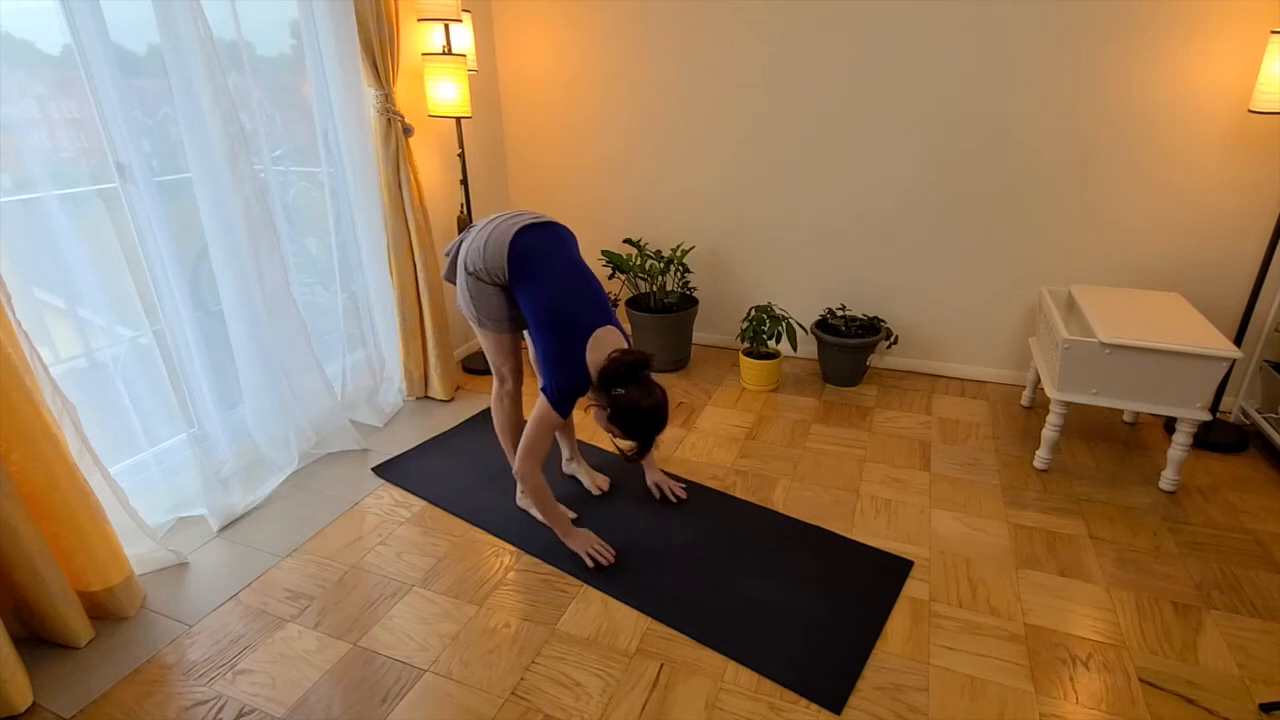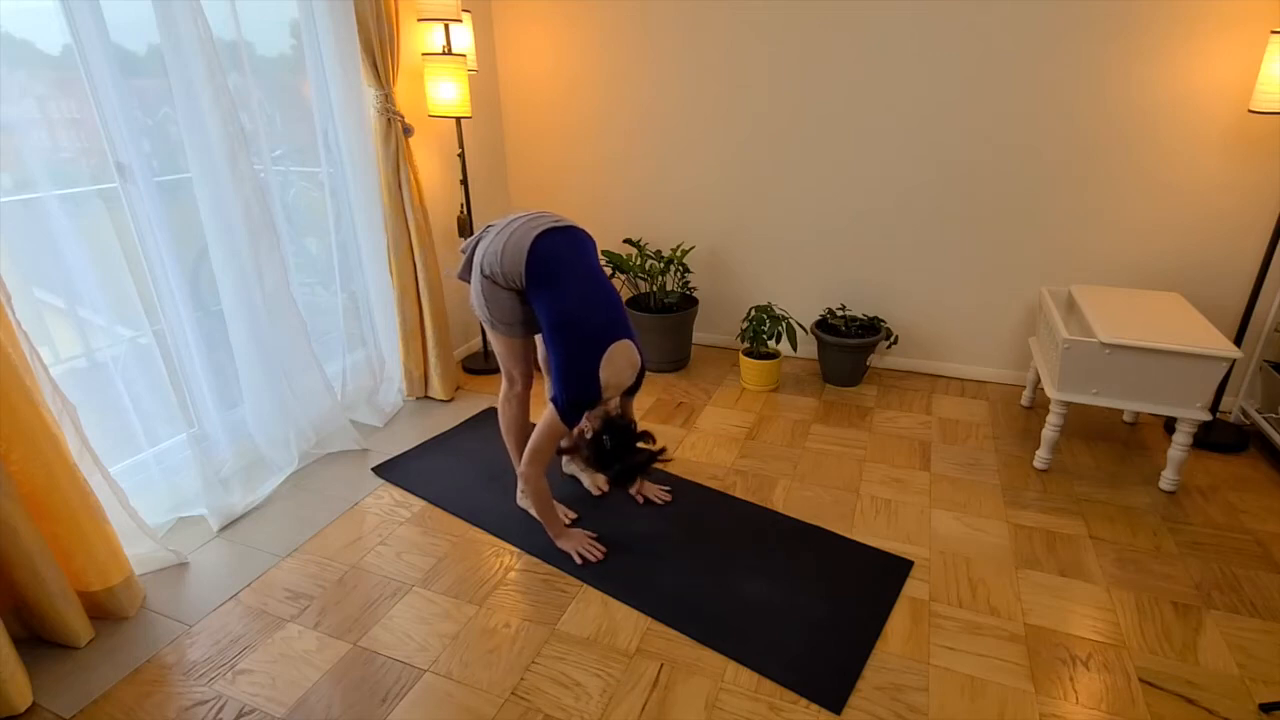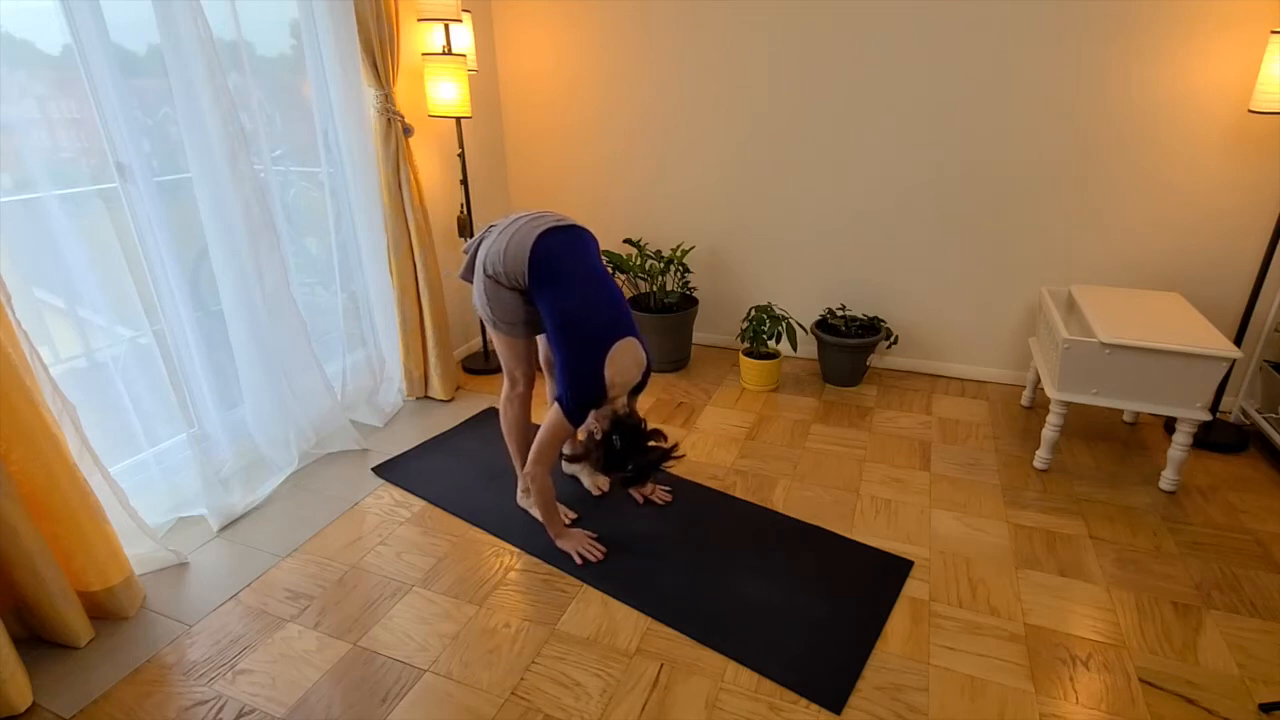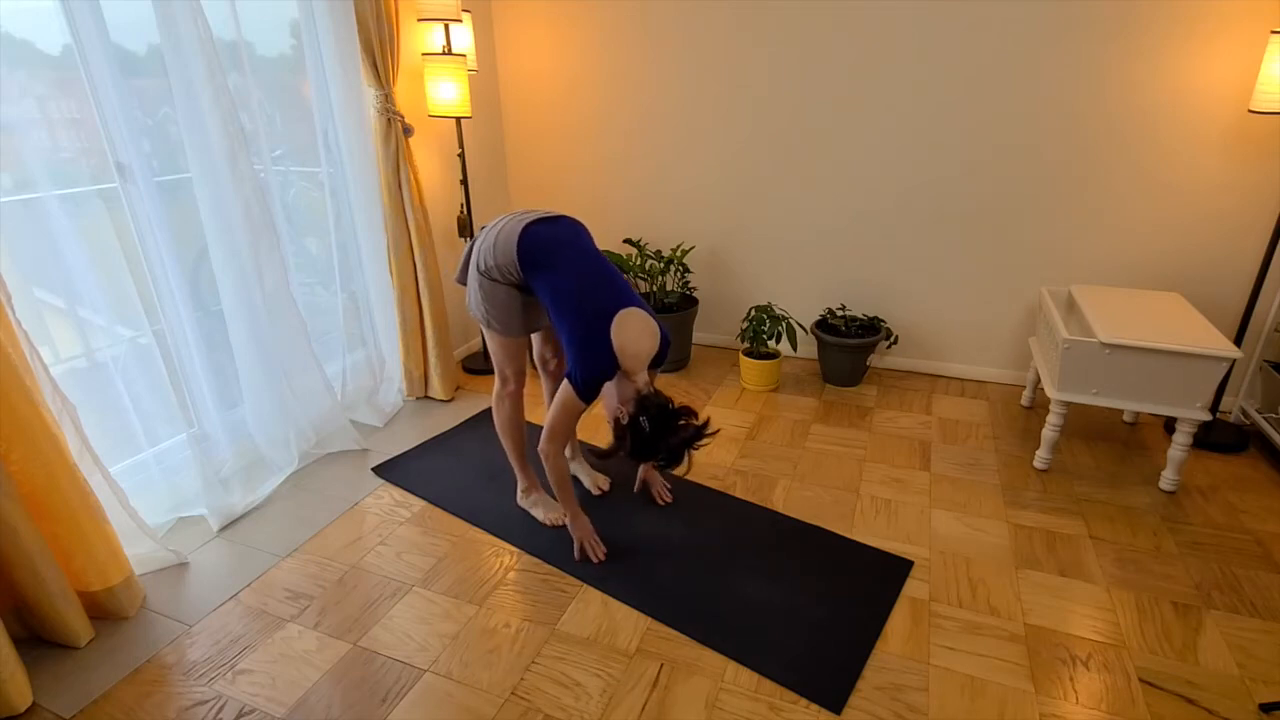
dt=1s
person 1, frame 1
left shoulder: (624, 364)
right shoulder: (570, 377)
left elbow: (639, 410)
right elbow: (526, 466)
left wrist: (651, 467)
right wrist: (568, 533)
right hip: (486, 257)
right knee: (509, 378)
left ankle: (572, 459)
right ankle: (523, 491)
person 1, frame 2
left shoulder: (632, 371)
right shoulder: (580, 389)
left elbow: (624, 423)
right elbow: (531, 468)
left wrist: (635, 478)
right wrist: (560, 535)
right hip: (503, 259)
right knee: (518, 382)
left ankle: (571, 459)
right ankle: (523, 493)
person 1, frame 3
left shoulder: (638, 370)
right shoulder: (585, 388)
left elbow: (626, 423)
right elbow: (536, 469)
left wrist: (635, 478)
right wrist: (559, 534)
right hip: (506, 257)
right knee: (520, 382)
left ankle: (573, 457)
right ankle: (524, 492)
person 1, frame 4
left shoulder: (657, 344)
right shoulder: (596, 363)
left elbow: (648, 417)
right elbow: (548, 446)
left wrist: (647, 463)
right wrist: (574, 517)
right hip: (501, 253)
left knee: (553, 363)
right knee: (511, 381)
left ankle: (574, 457)
right ankle: (527, 489)
